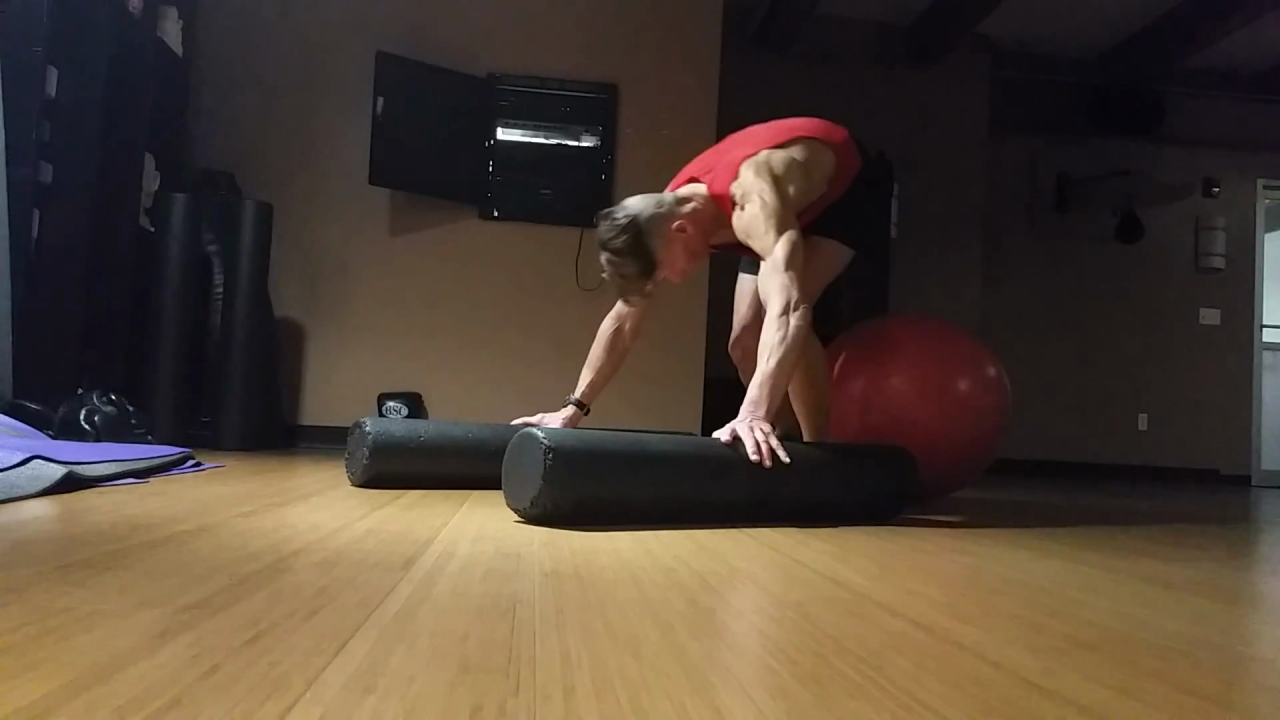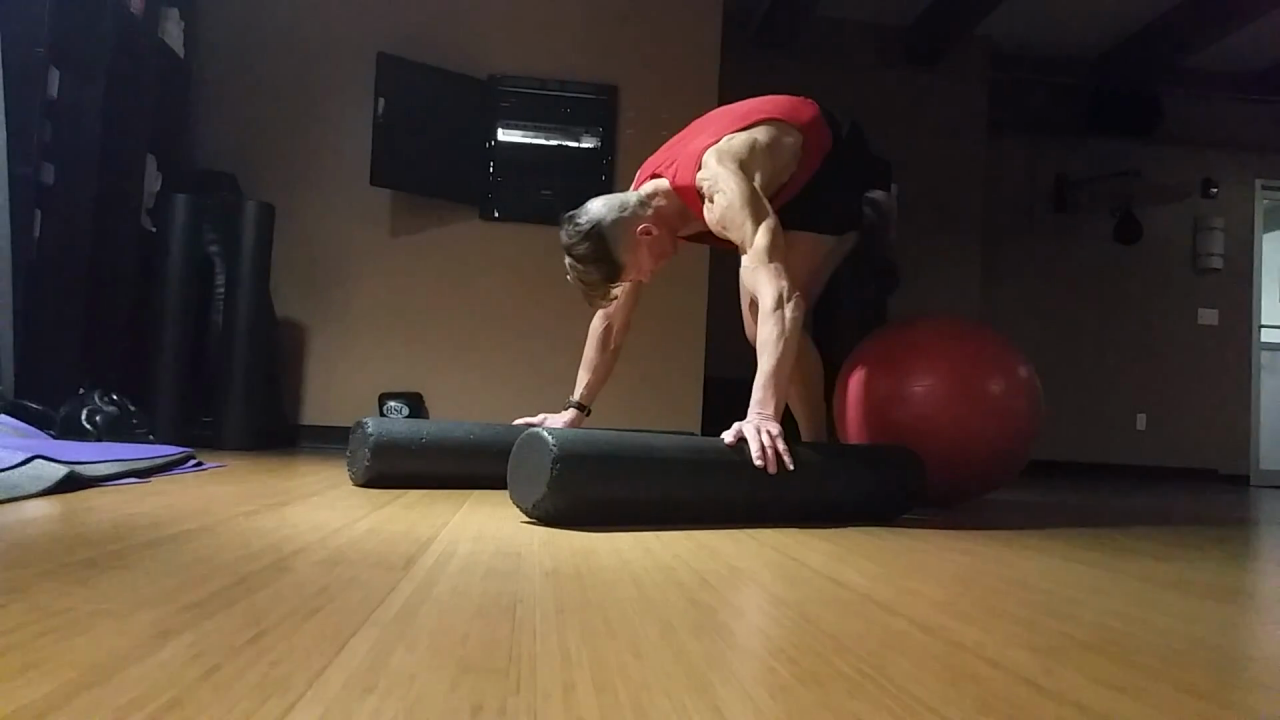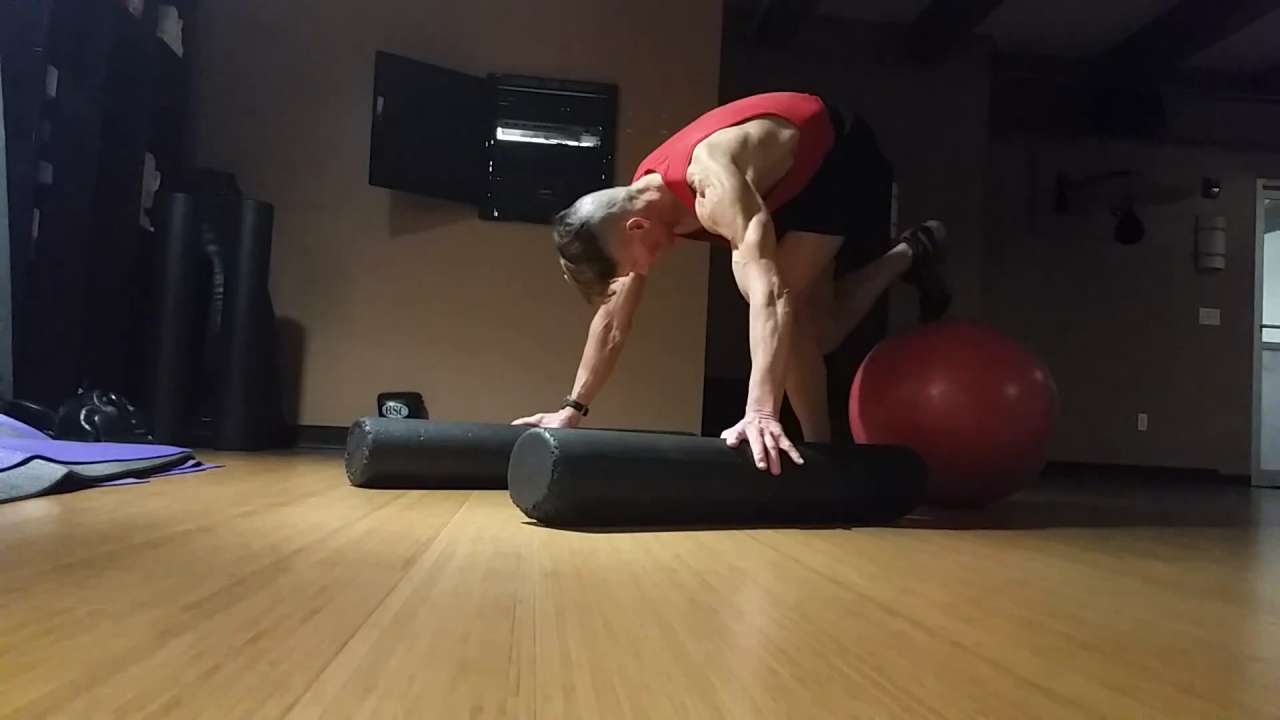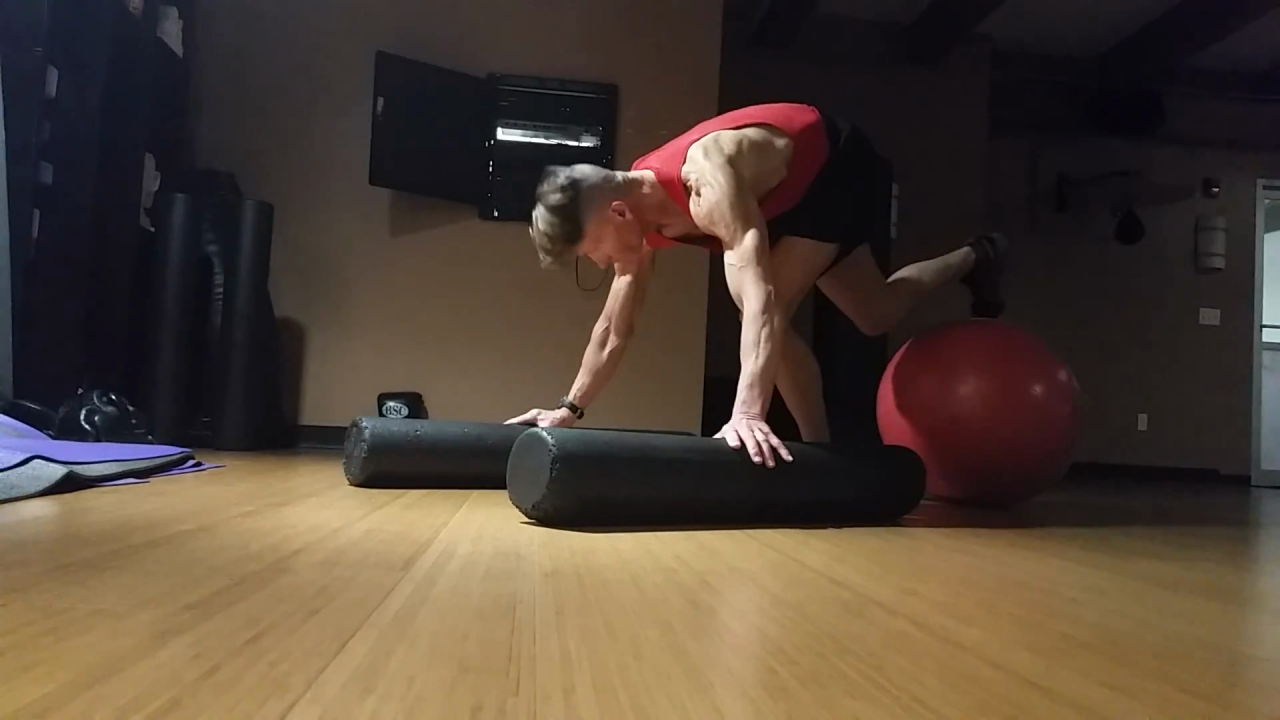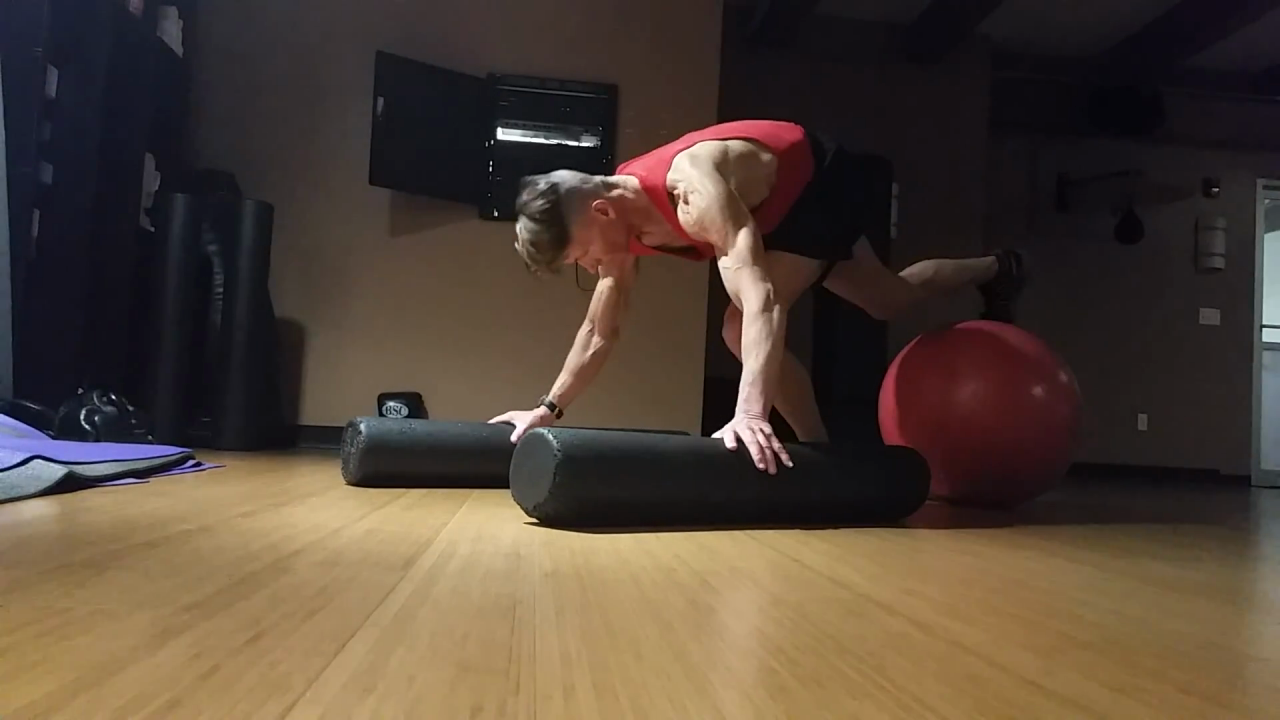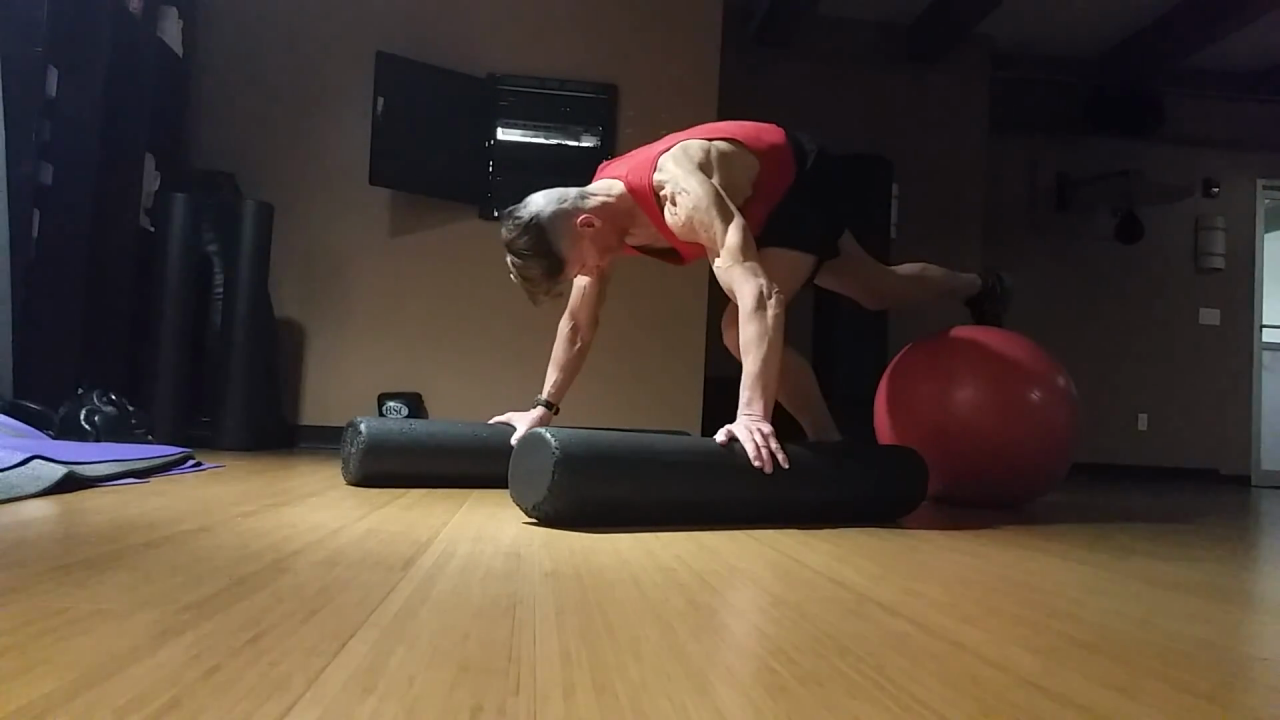
dt=0.5s
person 1, frame 1
left shoulder: (753, 206)
right shoulder: (664, 218)
left elbow: (787, 307)
right elbow: (623, 321)
left wrist: (753, 415)
right wrist: (574, 408)
left hip: (851, 187)
right hip: (793, 208)
left knee: (779, 307)
right knee: (745, 351)
right ankle: (786, 449)
person 1, frame 2
left shoulder: (719, 194)
right shoulder: (635, 208)
left elbow: (779, 299)
right elbow: (612, 320)
left wrist: (763, 414)
right wrist: (575, 410)
left hip: (827, 157)
right hip: (779, 173)
left knee: (772, 312)
right knee: (757, 322)
right ankle: (861, 229)
person 1, frame 3
left shoulder: (713, 187)
right shoulder: (635, 202)
left elbow: (768, 294)
right elbow: (612, 321)
left wrist: (760, 413)
right wrist: (572, 409)
left hip: (840, 159)
right hip: (790, 177)
left knee: (787, 309)
right knee: (817, 333)
right ankle: (910, 255)
person 1, frame 4
left shoulder: (706, 185)
right shoulder: (636, 212)
left elbow: (759, 300)
right elbow: (614, 328)
left wrist: (747, 413)
right wrist: (569, 409)
left hip: (836, 165)
right hip: (789, 190)
left knee: (766, 313)
right knee: (877, 315)
right ankle: (973, 258)
person 1, frame 5
left shoulder: (693, 192)
right shoulder: (620, 220)
left elbow: (761, 300)
right elbow: (599, 331)
left wrist: (749, 413)
right wrist: (548, 409)
left hip: (823, 181)
right hip: (779, 204)
left knee: (742, 327)
right knee: (890, 300)
right ankle: (993, 271)
person 1, frame 6
left shoulder: (679, 195)
right shoulder: (595, 207)
left elbow: (758, 296)
right elbow: (578, 323)
left wrist: (752, 416)
right wrist: (545, 407)
left hip: (804, 179)
right hip: (762, 201)
left knee: (740, 329)
right knee: (877, 289)
left ankle: (831, 450)
right ankle: (978, 287)
